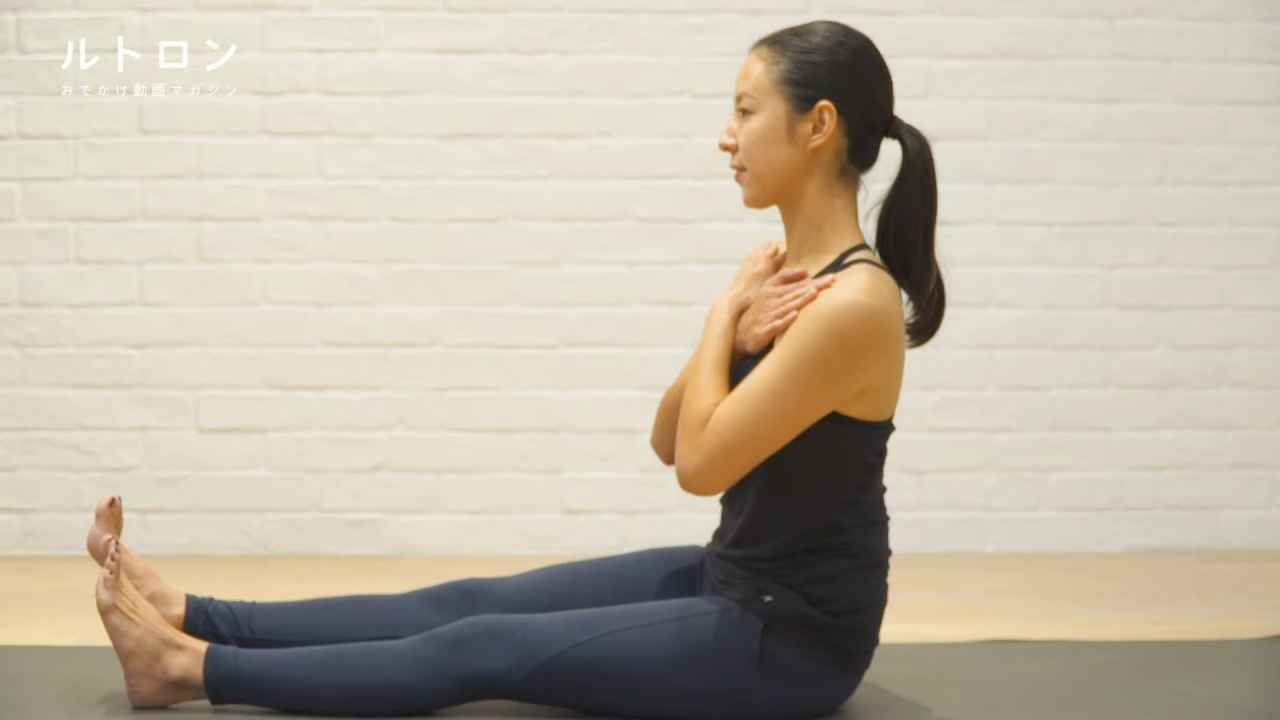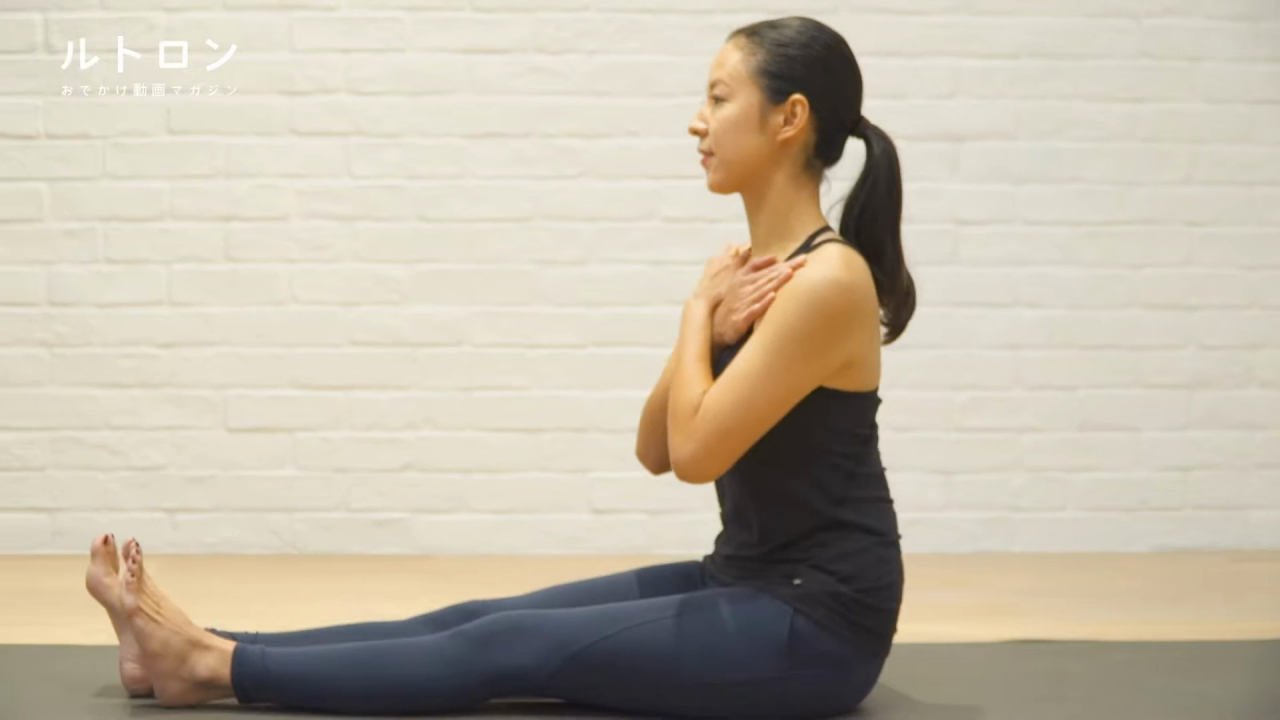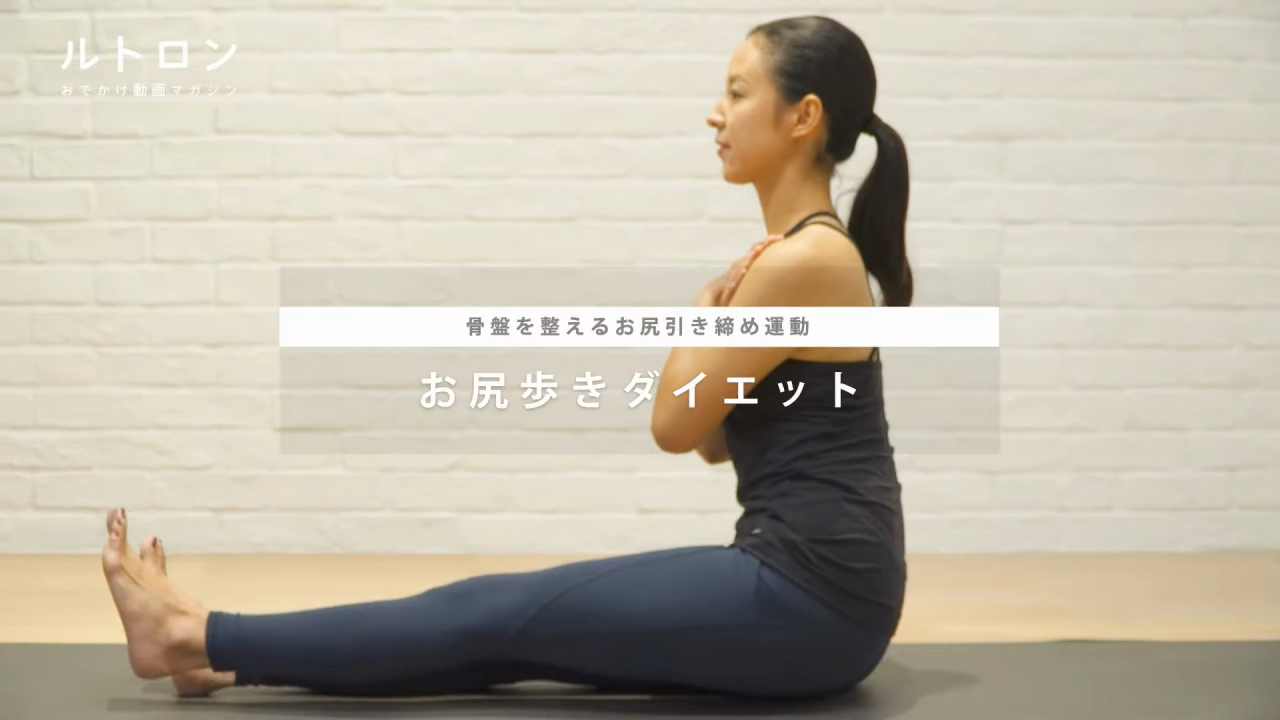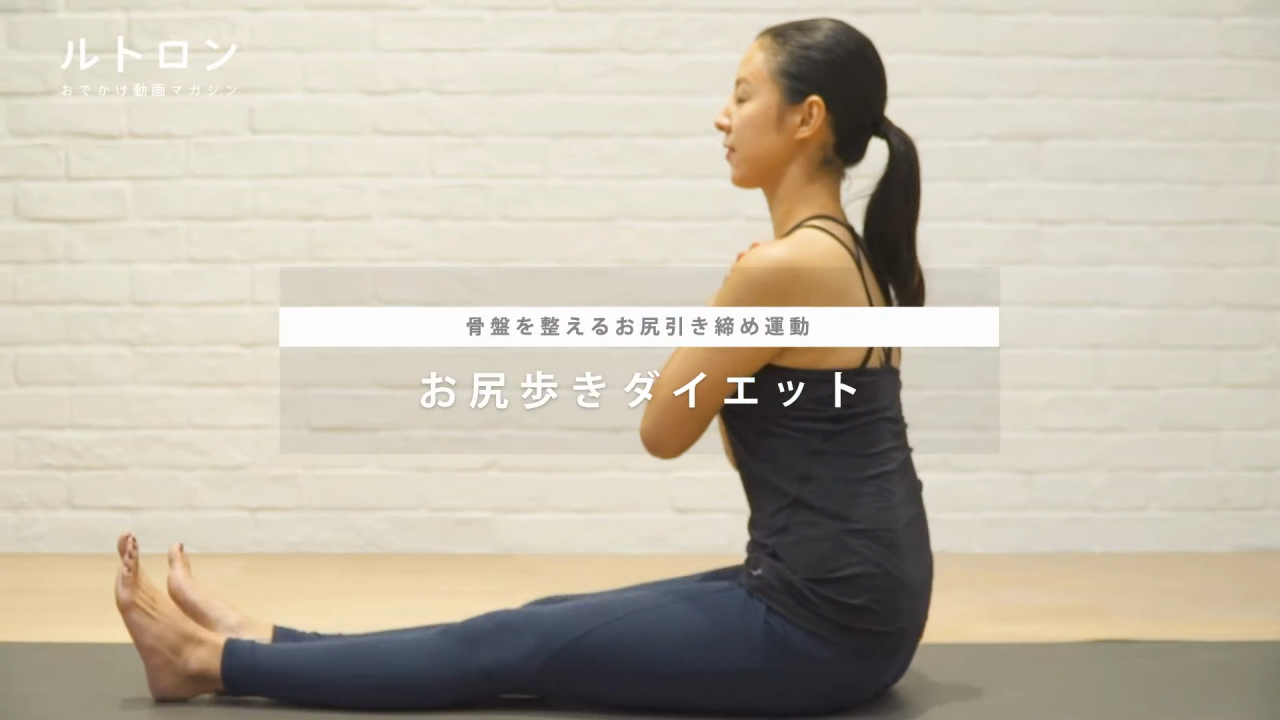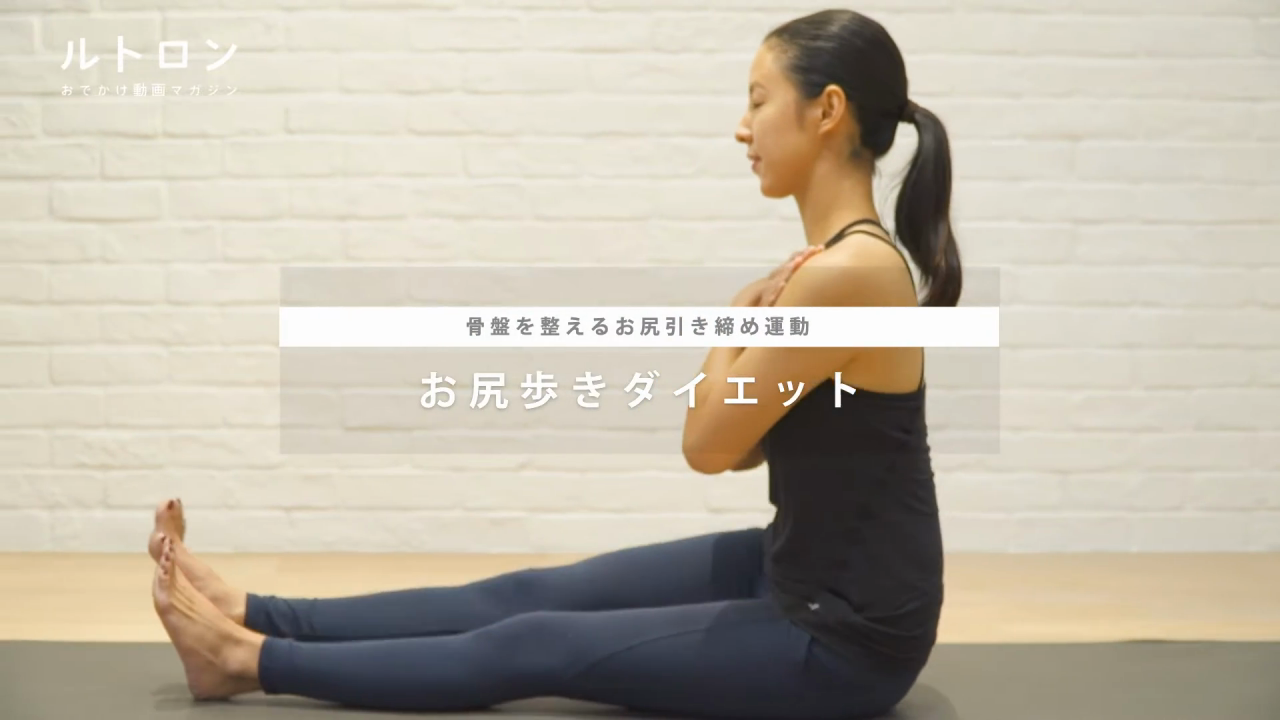
dt=0.5s
person 1, frame 1
left shoulder: (854, 305)
right shoulder: (780, 271)
left elbow: (701, 464)
right elbow: (668, 442)
left wrist: (722, 321)
right wrist: (735, 334)
left hip: (795, 638)
right hip: (734, 584)
left knee: (484, 649)
right knee: (470, 605)
right ankle: (191, 616)
person 1, frame 2
left shoulder: (830, 280)
right shoulder: (747, 270)
left elbow: (697, 452)
right elbow: (654, 453)
left wrist: (697, 314)
right wrist: (712, 325)
left hip: (814, 628)
right hip: (739, 587)
left knee: (509, 651)
right knee: (481, 624)
right ankle: (210, 646)
person 1, frame 3
left shoulder: (804, 259)
right shoulder: (812, 253)
left elbow: (677, 424)
right elbow: (717, 440)
left wrist: (703, 309)
right wrist: (719, 311)
left hip: (808, 595)
right hip: (819, 603)
left knee: (492, 611)
right knee: (518, 634)
person 1, frame 4
left shoulder: (784, 264)
right shoulder: (843, 255)
left elbow: (665, 430)
left hip: (820, 627)
right hip: (852, 613)
left knee: (511, 646)
right knee: (548, 624)
person 1, frame 5
left shoulder: (849, 272)
right shoulder: (830, 263)
left elbow: (709, 444)
right elbow: (739, 444)
left hip: (841, 641)
right hip: (794, 579)
left knee: (534, 650)
right knee: (532, 595)
